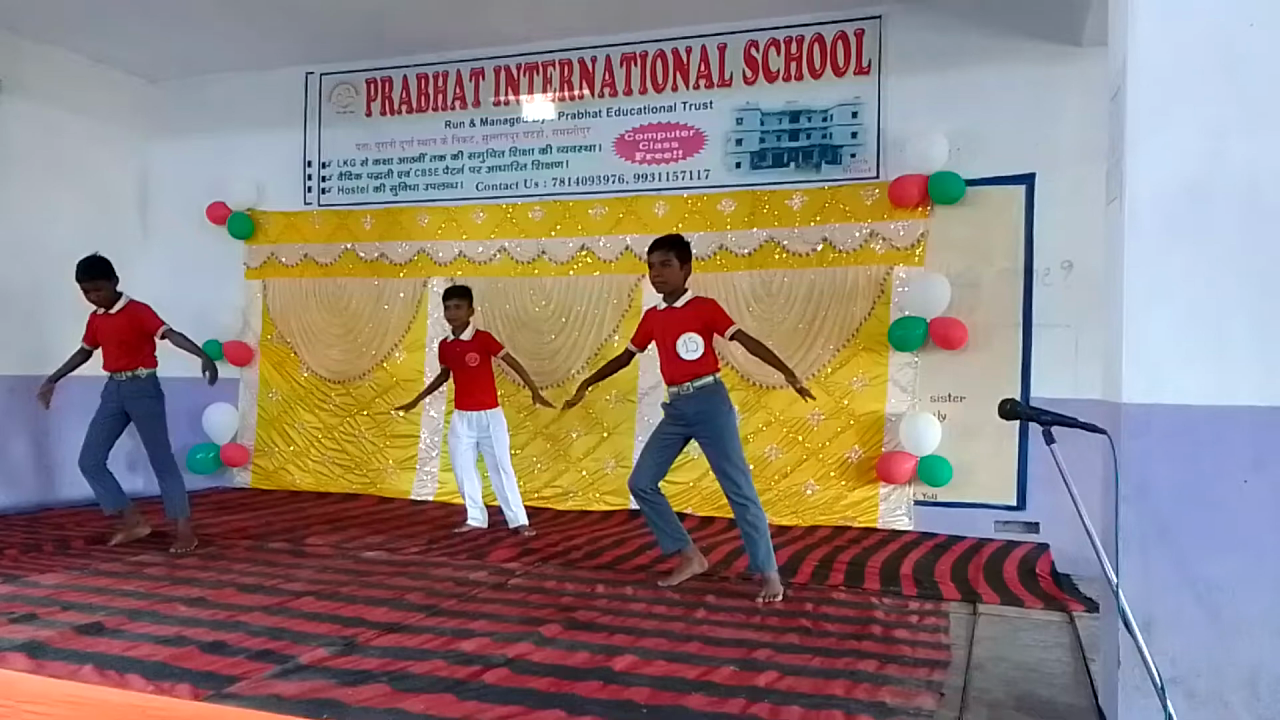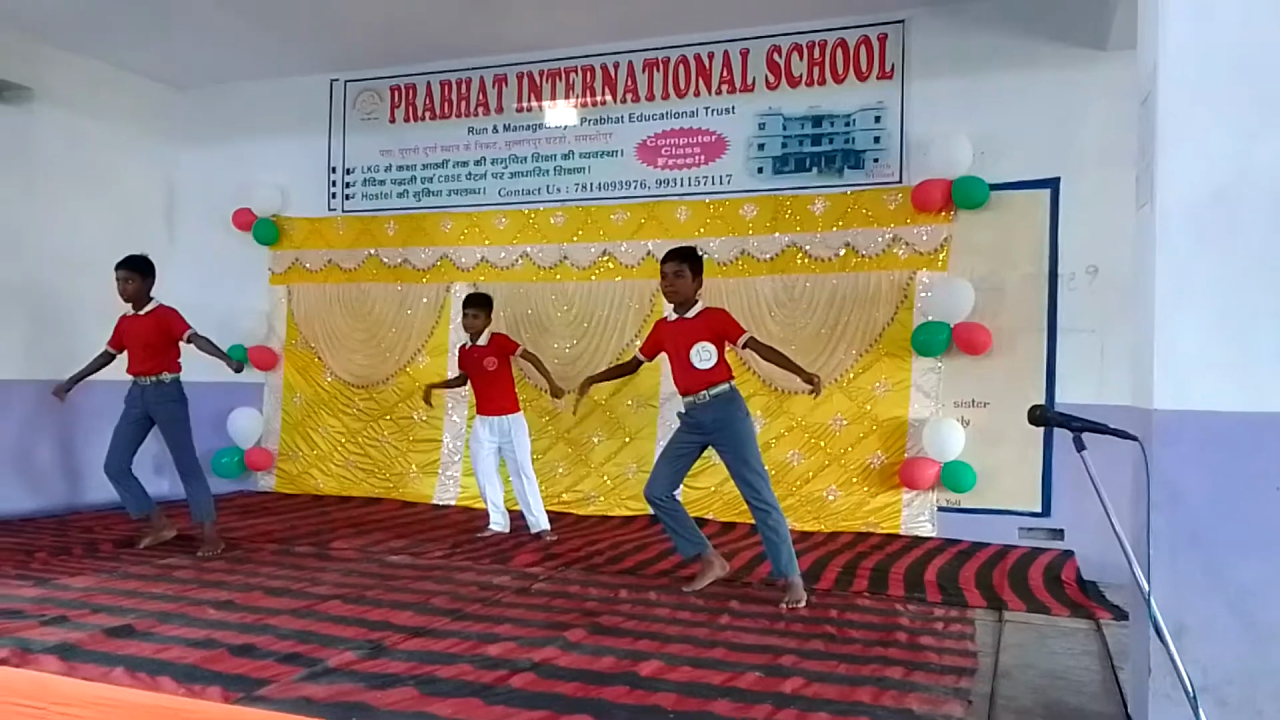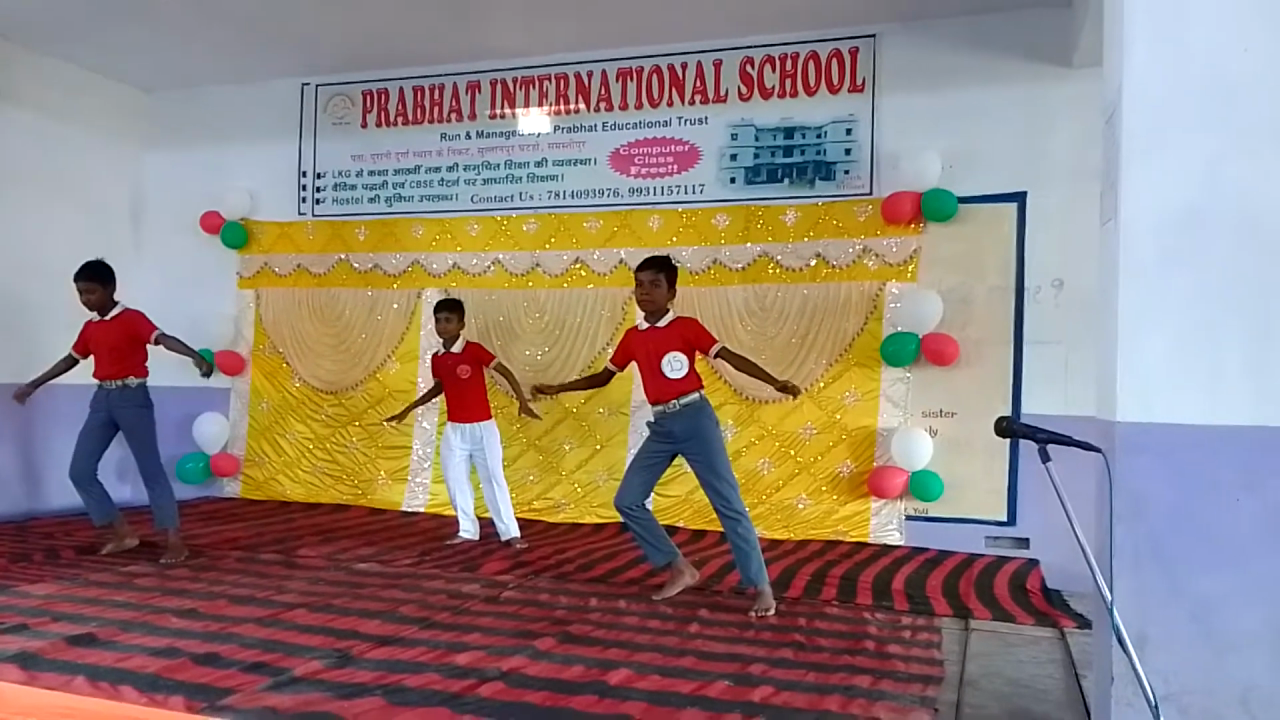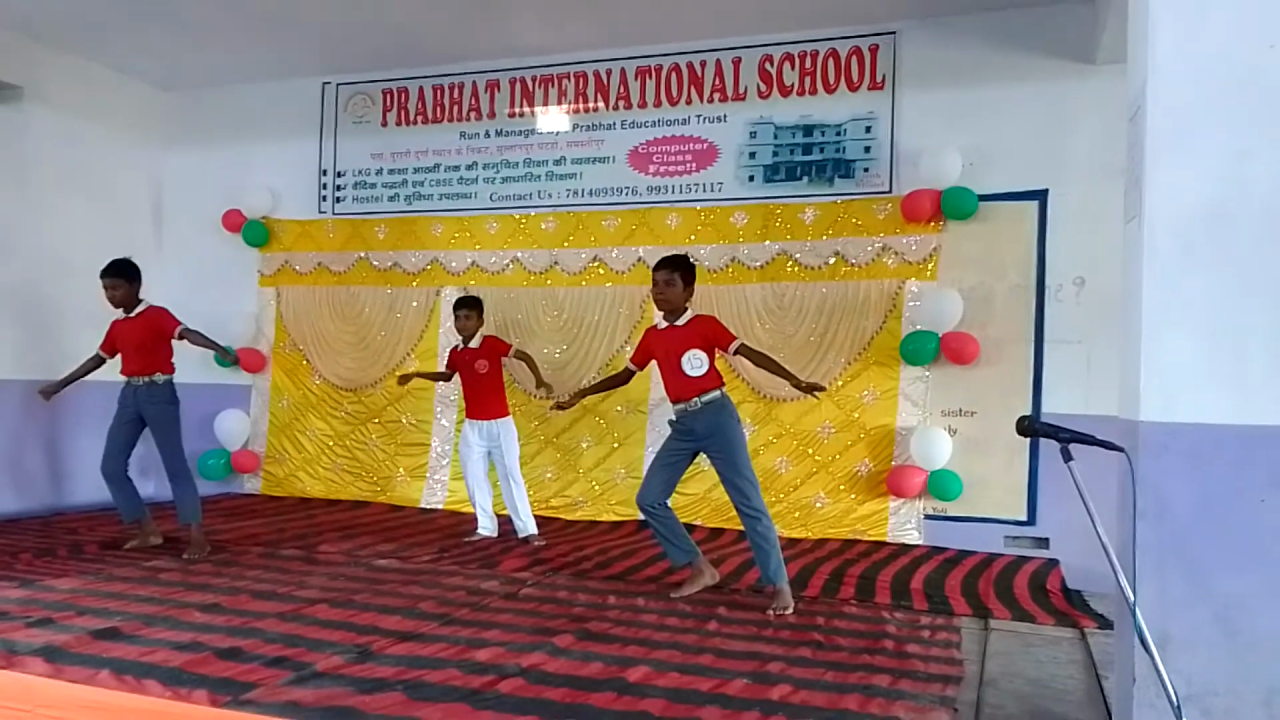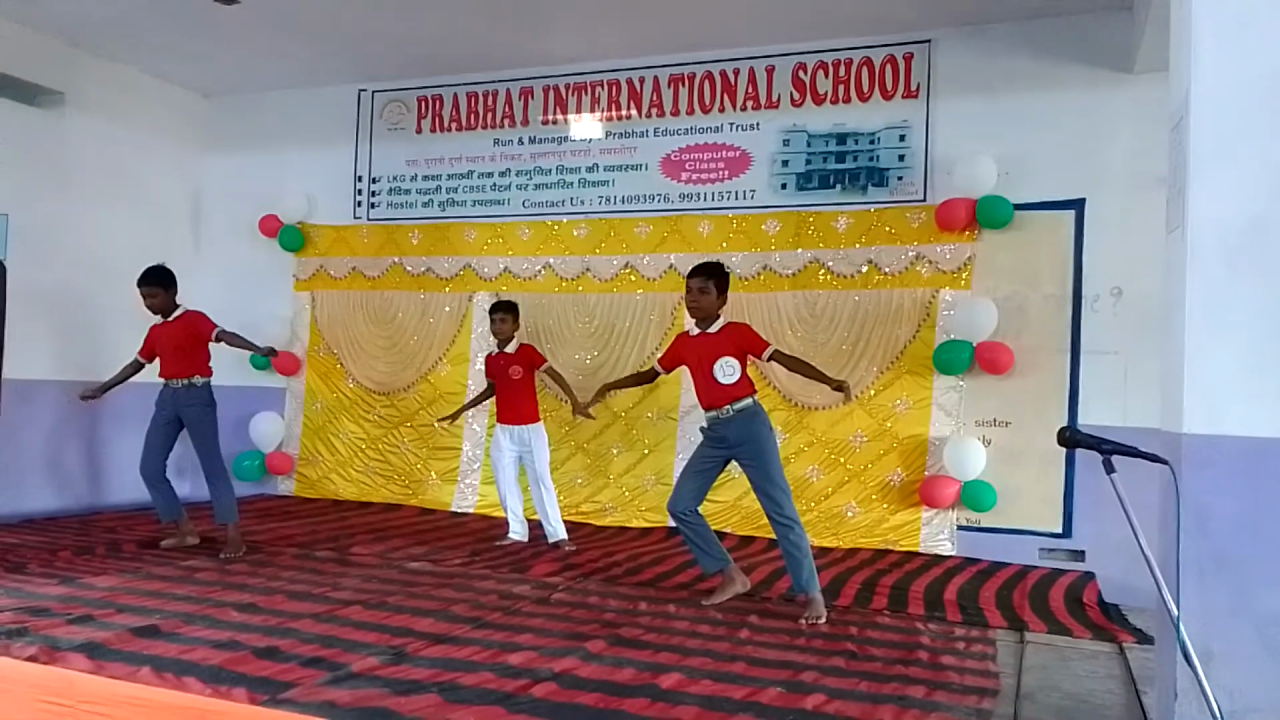
dt=1s
person 1, frame 1
left shoulder: (705, 307)
right shoulder: (652, 317)
left elbow: (747, 341)
right elbow: (626, 357)
left wrist: (788, 374)
right wrist: (587, 383)
left hip: (709, 402)
right hip: (675, 408)
left knee: (738, 489)
right knee: (641, 482)
left ankle: (770, 574)
right ankle: (689, 556)
person 1, frame 2
left shoulder: (716, 317)
right shoulder: (662, 328)
left elbow: (759, 347)
right elbow: (633, 364)
left wrist: (802, 373)
right wrist: (592, 380)
left hip: (726, 409)
right hip: (692, 417)
left knee: (759, 495)
right knee: (657, 491)
left ankle: (792, 579)
right ankle: (710, 561)
person 1, frame 3
left shoulder: (687, 327)
right shoulder: (632, 337)
left elbow: (730, 357)
right elbow: (604, 377)
left wrist: (775, 382)
right wrist: (559, 388)
left hip: (695, 419)
right hip: (661, 426)
left knee: (728, 504)
right knee: (627, 500)
left ankle: (761, 588)
right ankle: (680, 569)
person 1, frame 4
left shoulder: (706, 325)
right shoulder: (652, 336)
left elbow: (750, 354)
right elbow: (625, 376)
left wrist: (794, 380)
right wrist: (582, 394)
left hip: (717, 417)
right hip: (683, 425)
left knee: (748, 502)
right knee: (649, 498)
left ankle: (780, 586)
right ankle: (700, 569)
person 1, frame 5
left shoulder: (738, 332)
right shoulder: (683, 342)
left elbow: (785, 359)
right elbow: (650, 375)
left wrist: (830, 382)
right wrist: (610, 386)
left hip: (749, 424)
right hip: (715, 432)
left knee: (780, 510)
right knee: (680, 505)
left ankle: (813, 595)
right ankle: (731, 576)
person 2, frame 1
left shoulder: (138, 311)
right shoulder: (95, 319)
left elbow: (170, 334)
right elbow: (84, 352)
left wrist: (204, 356)
right wrist: (52, 380)
left hip: (143, 388)
right hip: (113, 390)
left knee: (161, 460)
right knee: (89, 461)
left ankle: (185, 528)
right ankle: (133, 521)
person 2, frame 2
left shoulder: (166, 315)
right shoulder: (124, 322)
left elbow: (195, 338)
right elbow: (107, 355)
left wrist: (227, 359)
right wrist: (72, 381)
left hip: (166, 393)
right hip: (137, 395)
left knee: (186, 464)
right knee: (115, 466)
left ankle: (211, 533)
right ankle: (159, 525)
person 2, frame 3
left shoulder: (132, 319)
right shoulder: (89, 327)
left elbow: (164, 339)
right elbow: (71, 359)
left wrist: (195, 356)
right wrist: (34, 384)
left hip: (132, 397)
right hip: (102, 399)
left knee: (151, 469)
right knee: (80, 471)
left ankle: (175, 541)
right ankle: (122, 533)
person 2, frame 4
left shoulder: (157, 316)
right shoulder: (116, 326)
left elbow: (187, 333)
right elbow: (98, 359)
left wrist: (220, 350)
right wrist: (62, 384)
left hip: (158, 393)
right hip: (129, 395)
left knee: (175, 465)
right knee: (111, 466)
left ankle: (197, 537)
right ankle: (148, 531)
person 2, frame 5
left shoulder: (194, 319)
right shoulder: (154, 332)
left elbow: (223, 335)
right elbow: (137, 364)
left wrist: (257, 349)
right wrist: (102, 389)
left hip: (196, 396)
right hip: (167, 397)
left knee: (212, 466)
right knee: (150, 468)
left ankle: (234, 536)
right ankle: (185, 531)
person 3, frame 1
left shoulder: (483, 338)
right shoulder: (444, 345)
left elbow: (512, 362)
left wrist: (534, 391)
right wrist: (418, 399)
left hip: (489, 415)
right hip: (461, 418)
left knee: (501, 468)
right knee: (463, 470)
left ankle: (518, 520)
right ankle: (476, 518)
person 3, frame 2
left shoulder: (500, 341)
right shoulder: (464, 351)
left elbow: (531, 358)
left wrist: (552, 384)
right wrist: (434, 386)
left hip: (510, 420)
right hip: (483, 423)
left knee: (522, 472)
right knee: (485, 474)
left ankle: (540, 525)
right ankle: (498, 522)
person 3, frame 3
left shoulder: (474, 350)
right shoulder: (437, 359)
left elbow: (505, 371)
left wrist: (523, 401)
right wrist: (410, 407)
left hip: (482, 427)
right hip: (454, 430)
left knee: (493, 479)
right knee: (455, 481)
left ankle: (510, 532)
right ankle: (467, 530)
person 3, frame 4
left shoulder: (491, 343)
right shoulder: (455, 353)
left elbow: (524, 356)
right elbow: (447, 376)
left wrist: (539, 379)
right wrist: (416, 375)
left hip: (500, 424)
right hip: (472, 426)
left knee: (511, 476)
right knee: (474, 478)
left ankle: (528, 530)
right ankle: (486, 527)
person 3, frame 5
left shoulder: (527, 351)
right shoulder: (491, 359)
left elbow: (554, 374)
left wrist: (575, 402)
right wrist: (463, 408)
left hip: (531, 429)
right hip: (504, 431)
left knee: (541, 482)
right knee: (506, 483)
left ankle: (558, 534)
right ankle: (517, 531)
